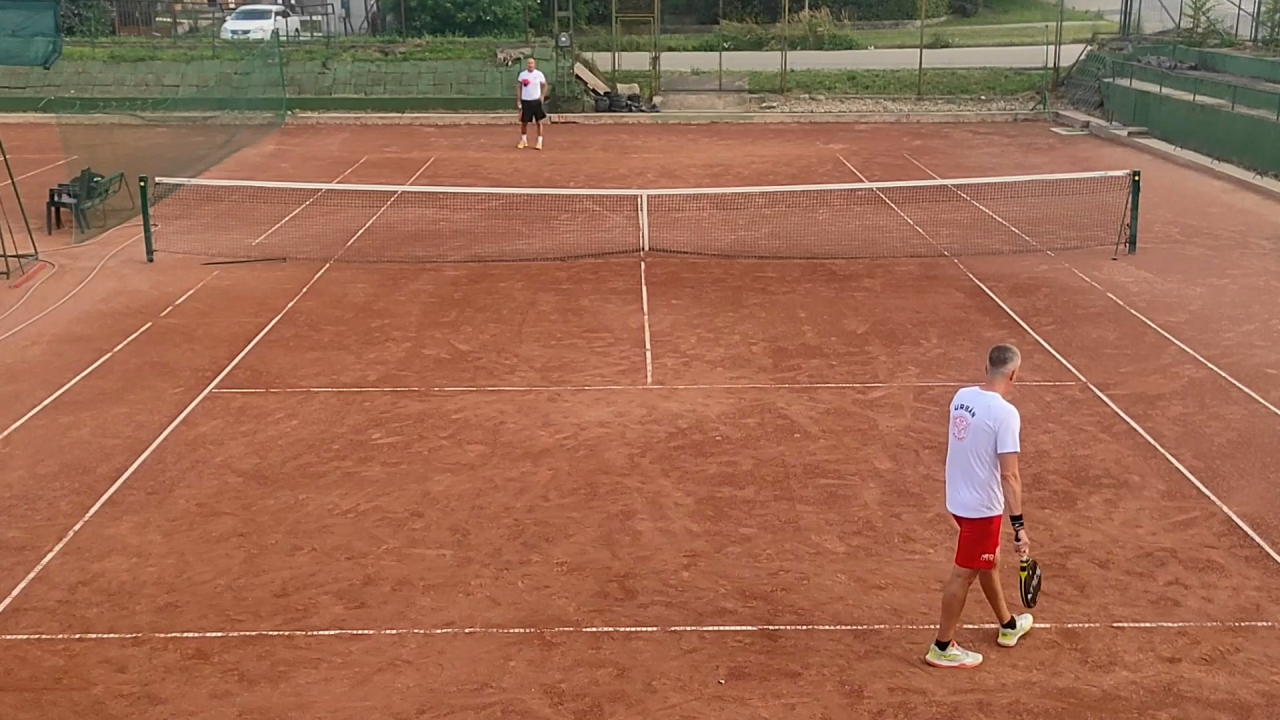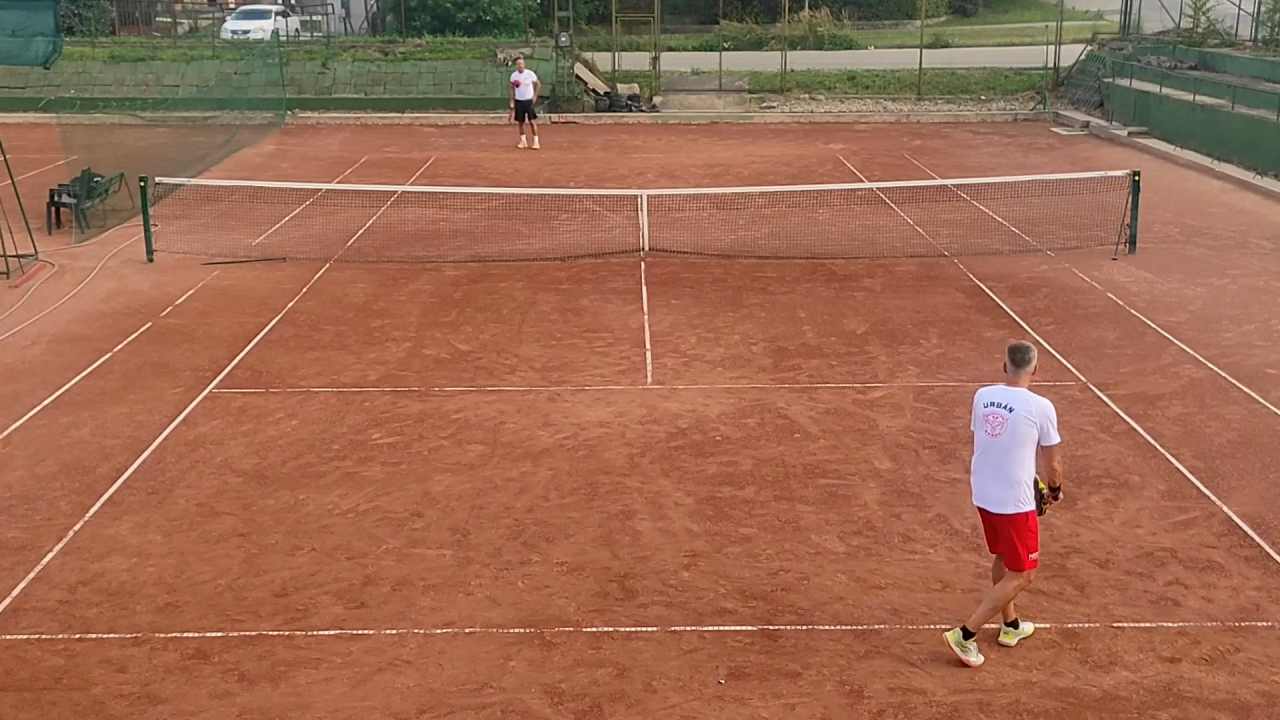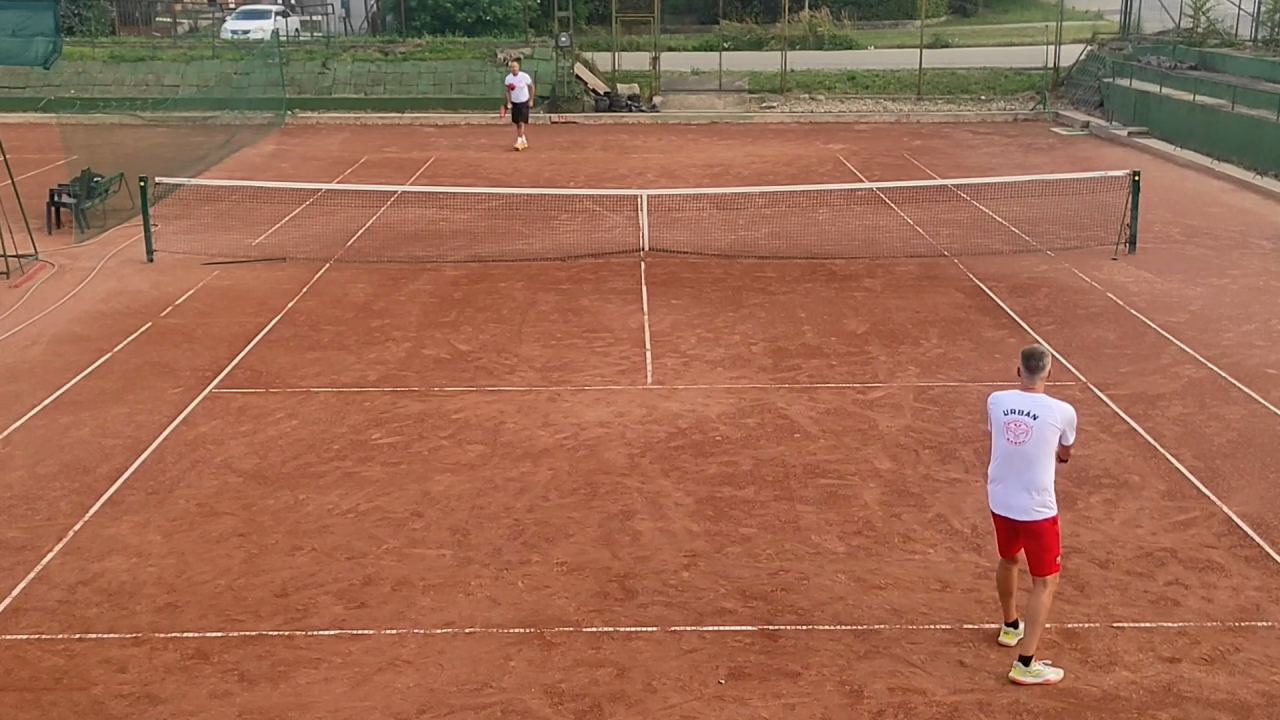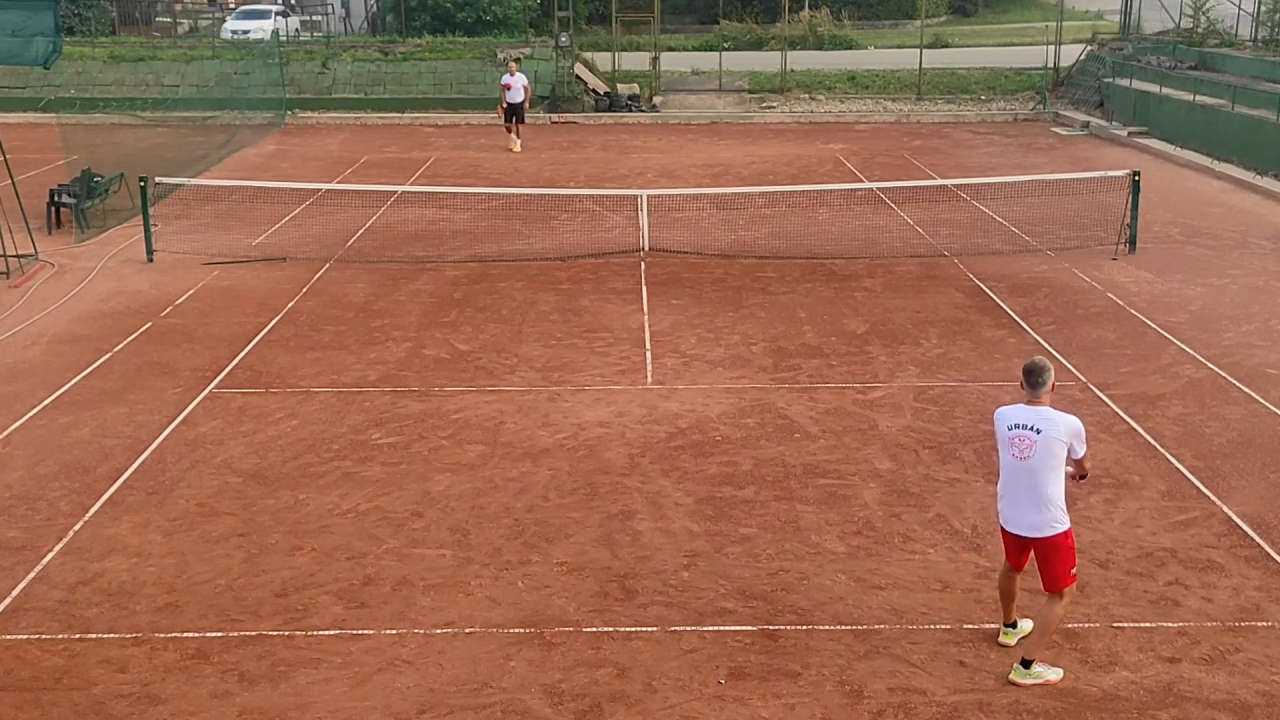
dt=0.4s
person 1, frame 1
left shoulder: (962, 396)
right shoulder: (1005, 412)
right elbow: (1009, 475)
right wrist: (1018, 525)
left hip: (960, 497)
right hip: (982, 506)
left knee: (989, 559)
right knee: (965, 573)
left ankle: (1008, 625)
right ankle: (943, 647)
person 1, frame 2
left shoulder: (982, 397)
right shoulder: (1041, 407)
right elbow: (1053, 464)
right wrist: (1054, 489)
left hip: (983, 495)
right hip: (1015, 502)
left knee: (1004, 560)
right knee: (1021, 575)
left ankle: (1011, 625)
right ankle: (965, 633)
person 1, frame 3
left shoulder: (996, 401)
right shoulder: (1062, 412)
left hip: (1000, 502)
right hip: (1038, 509)
left knee: (1008, 560)
right knee: (1045, 582)
left ankle: (1011, 626)
right ankle: (1026, 663)
person 1, frame 4
left shoulder: (1002, 416)
right shoulder: (1068, 424)
right elbow: (1082, 466)
right wrist: (1078, 474)
left hip: (1010, 518)
right hip: (1050, 525)
left knee: (1012, 567)
right knee: (1061, 594)
left ankle: (1010, 626)
right ankle: (1026, 666)
